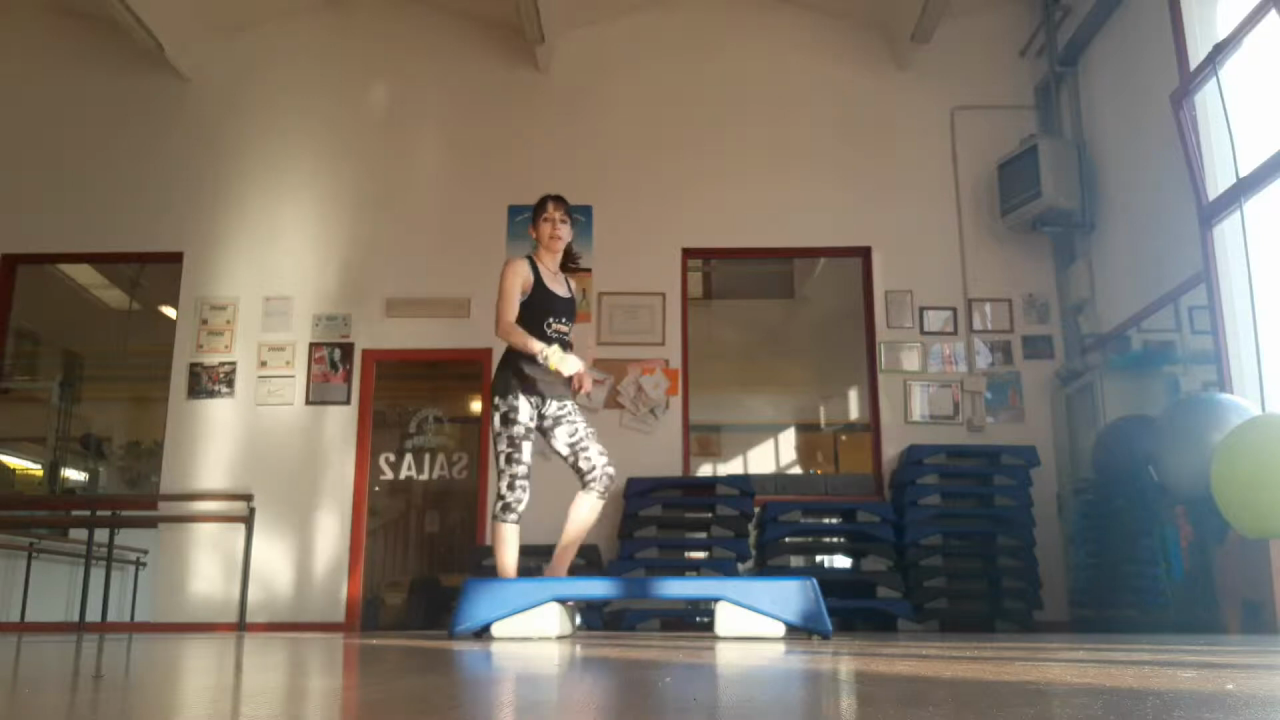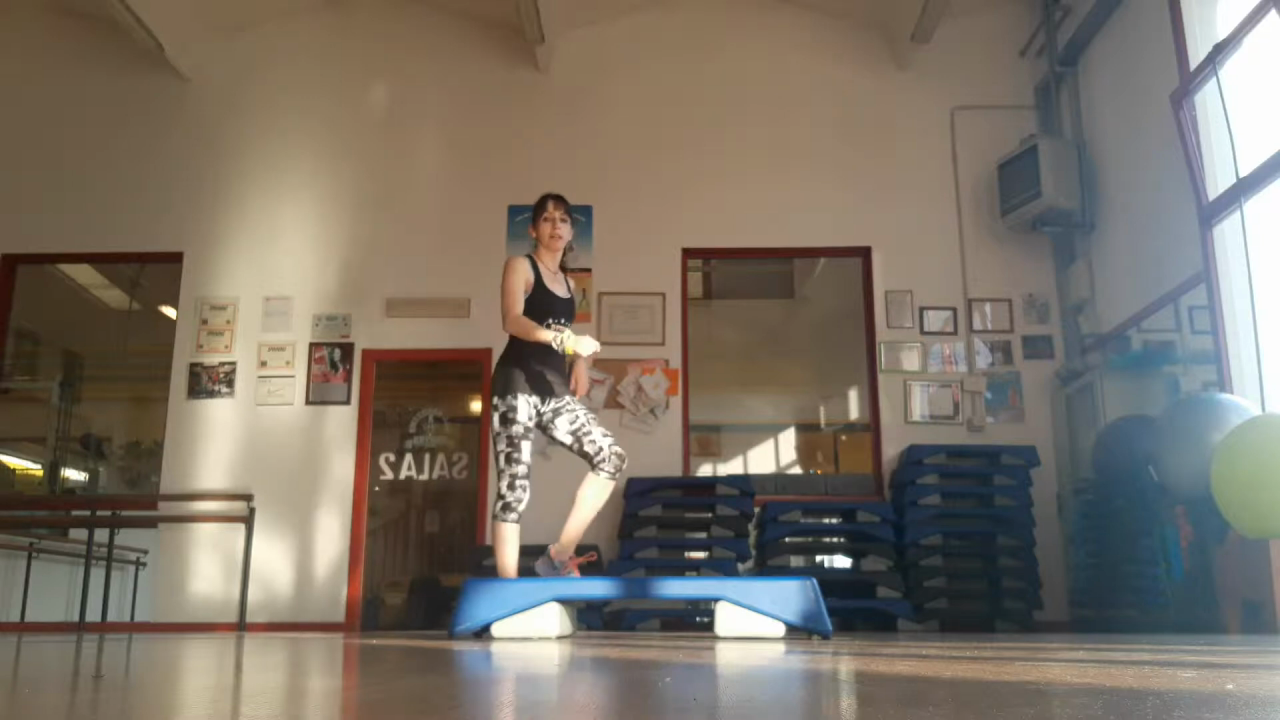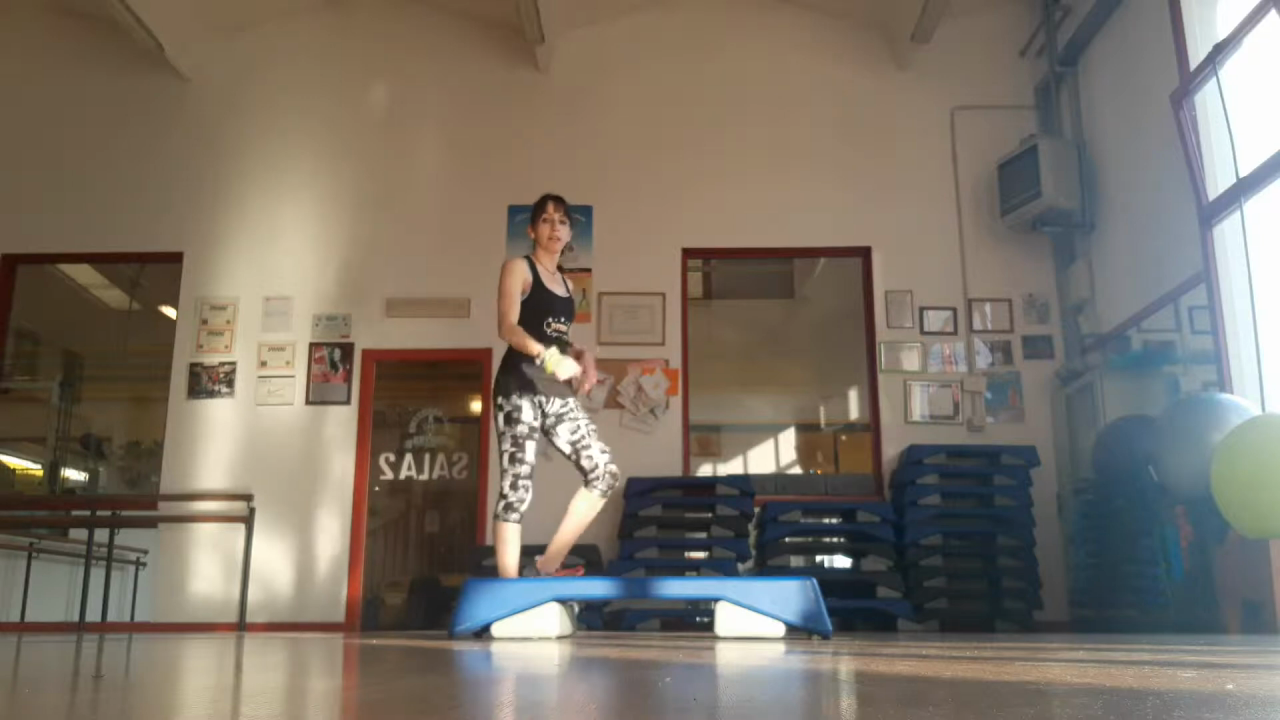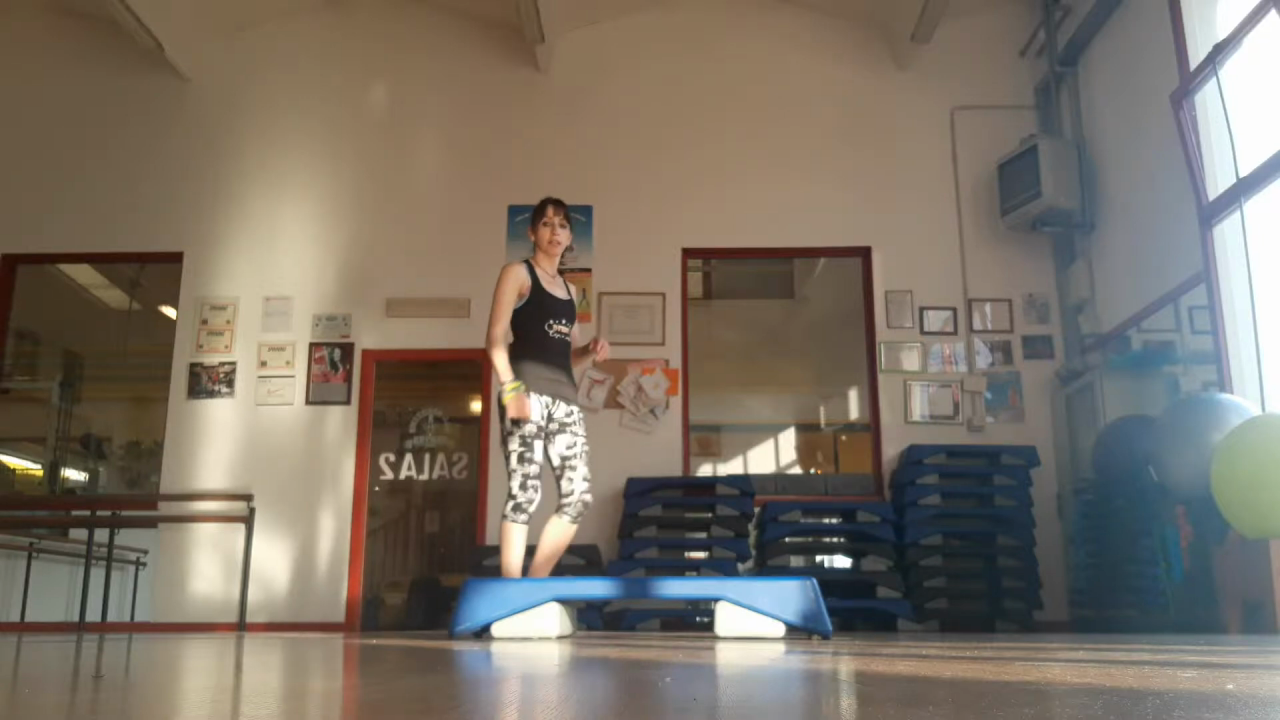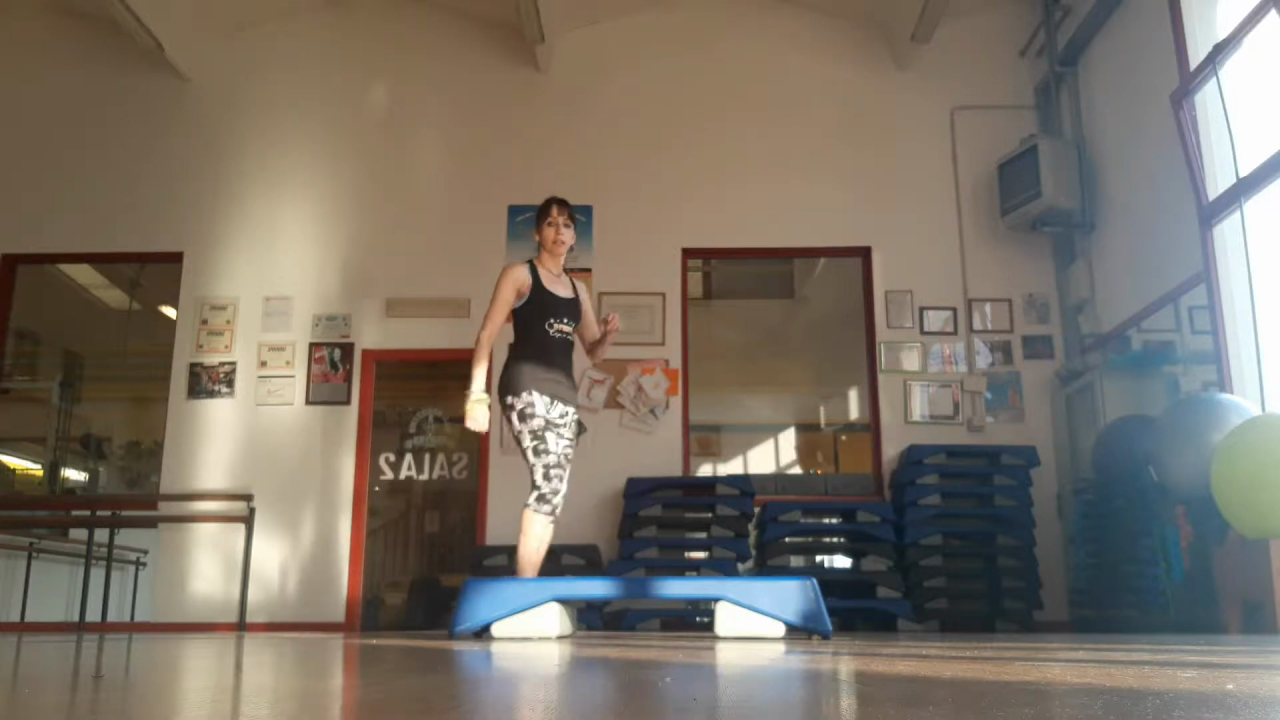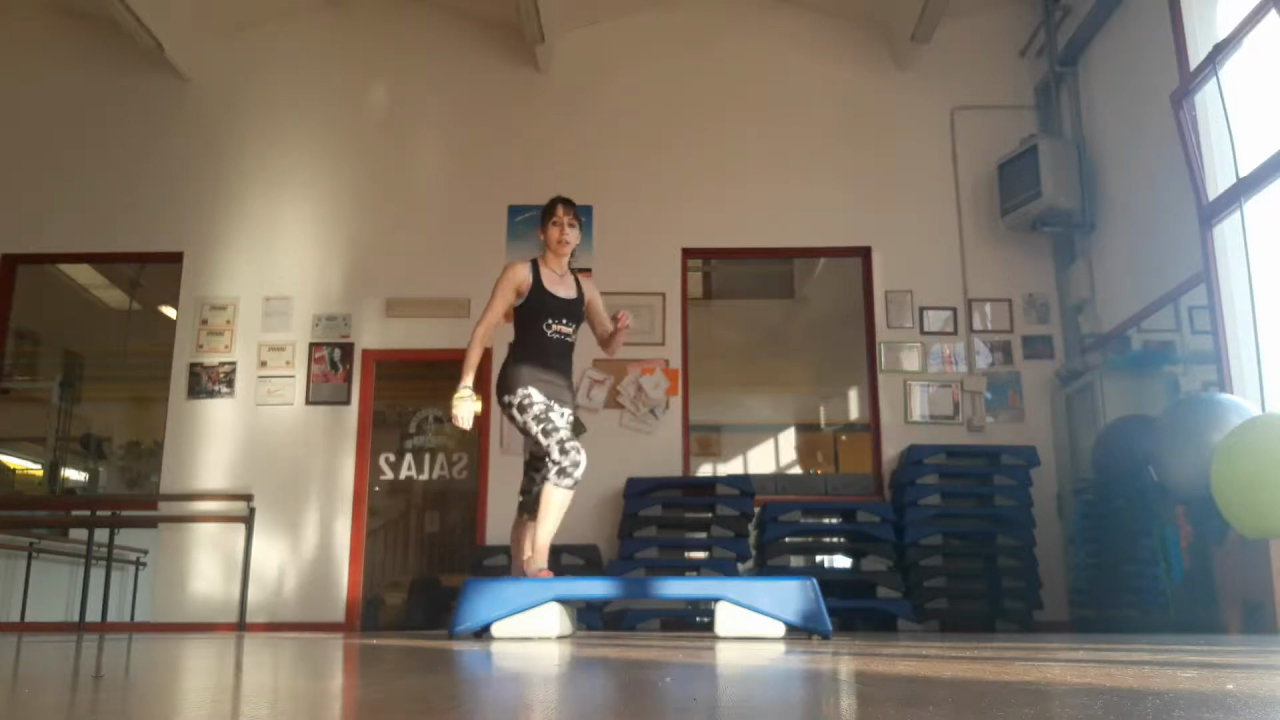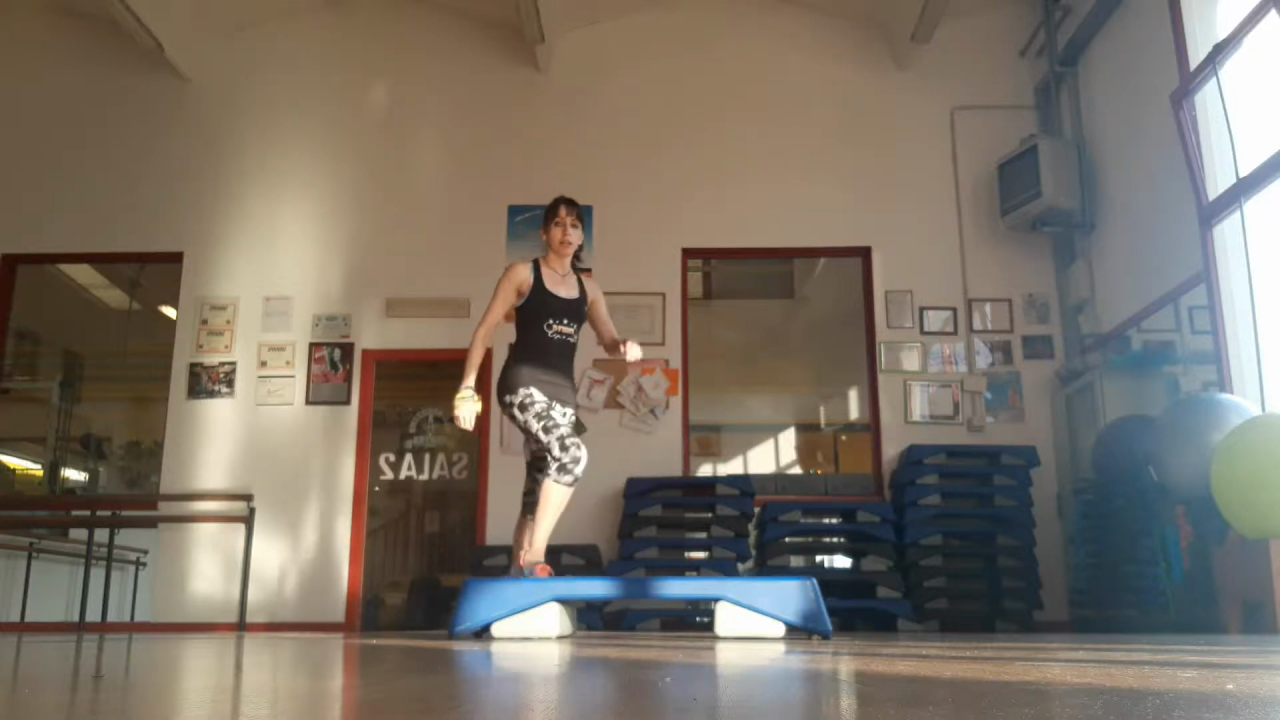
dt=0.1s
person 1, frame 1
left shoulder: (568, 284)
right shoulder: (518, 268)
right elbow: (504, 326)
left wrist: (578, 366)
right wrist: (550, 355)
left hip: (556, 395)
right hip: (518, 387)
left knee: (601, 475)
right knee: (514, 490)
left ankle: (557, 573)
person 1, frame 2
left shoulder: (567, 283)
right shoulder: (520, 266)
right elbow: (512, 321)
left wrist: (577, 361)
right wrist: (565, 339)
left hip: (554, 391)
right hip: (518, 384)
left knee: (611, 458)
right knee: (514, 489)
left ankle: (558, 556)
person 1, frame 3
left shoulder: (565, 284)
right shoulder: (518, 268)
right elbow: (507, 324)
left wrist: (581, 359)
right wrist: (547, 356)
left hip: (559, 394)
right hip: (523, 388)
left knee: (605, 473)
right knee: (517, 490)
left ankle: (546, 567)
person 1, frame 4
left shoulder: (569, 289)
right shoulder: (517, 274)
right elbow: (495, 336)
left wrist: (590, 350)
right wrist: (511, 387)
left hip: (563, 395)
right hip: (525, 391)
left knee: (578, 496)
right knee: (525, 491)
left ankle: (534, 583)
person 1, frame 5
left shoulder: (578, 289)
right shoulder: (519, 275)
left elbow: (595, 350)
right elbow: (486, 335)
left wrist: (608, 331)
right wrist: (477, 393)
left hip: (564, 394)
right hip: (524, 386)
left knee: (549, 489)
right knee: (550, 481)
person 1, frame 6
left shoulder: (585, 287)
right shoulder: (520, 273)
left elbow: (608, 345)
right elbow: (482, 332)
left wrist: (620, 328)
right wrist: (465, 389)
left hip: (560, 394)
right hip: (522, 384)
left knee: (534, 494)
right knee: (570, 458)
left ankle: (520, 583)
right ankle: (534, 565)
person 1, frame 7
left shoulder: (588, 287)
right shoulder: (522, 273)
left elbow: (607, 342)
right elbow: (484, 332)
left wrist: (626, 348)
right wrist: (467, 389)
left hip: (562, 395)
right hip: (523, 384)
left knee: (539, 491)
right knee: (573, 456)
left ankle: (524, 573)
right ankle: (529, 564)
